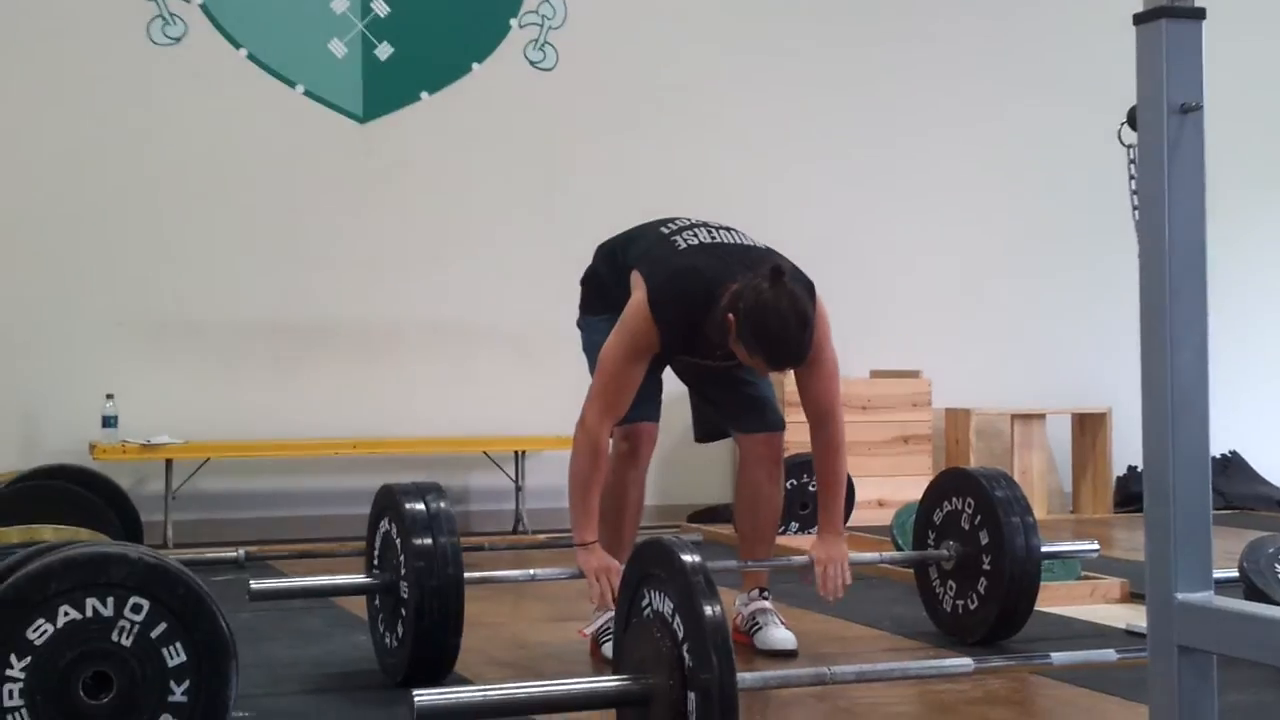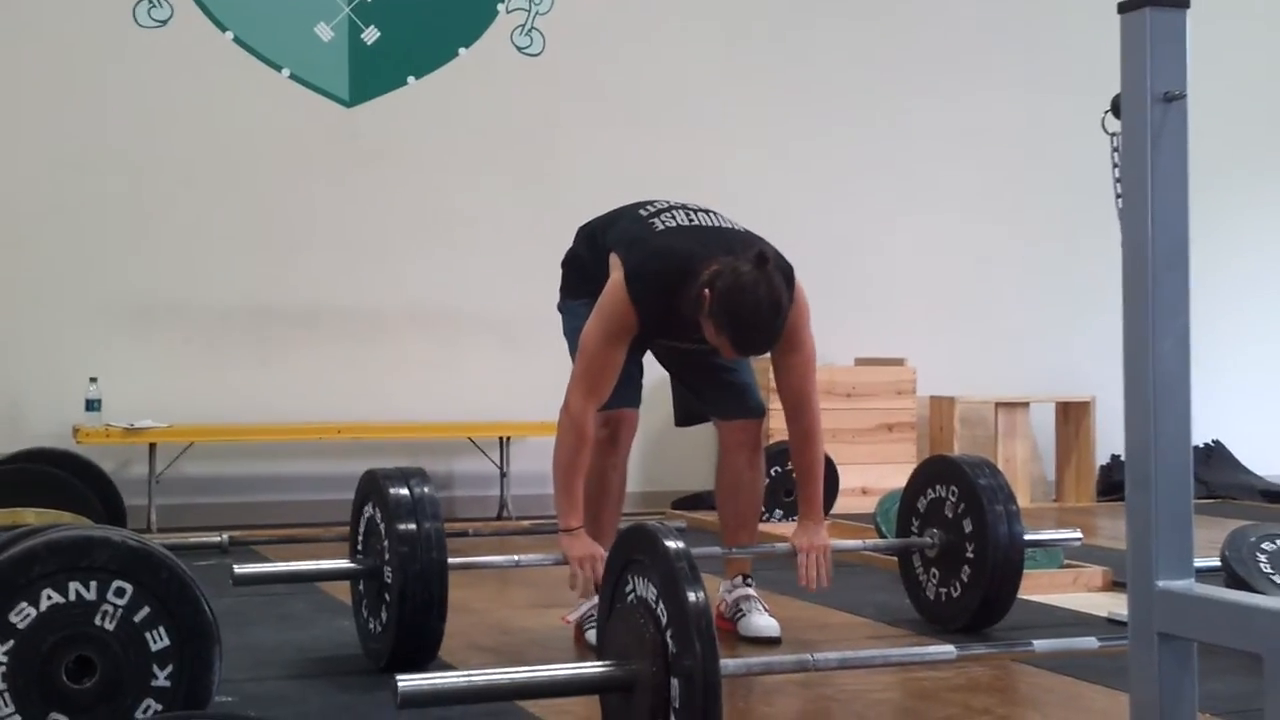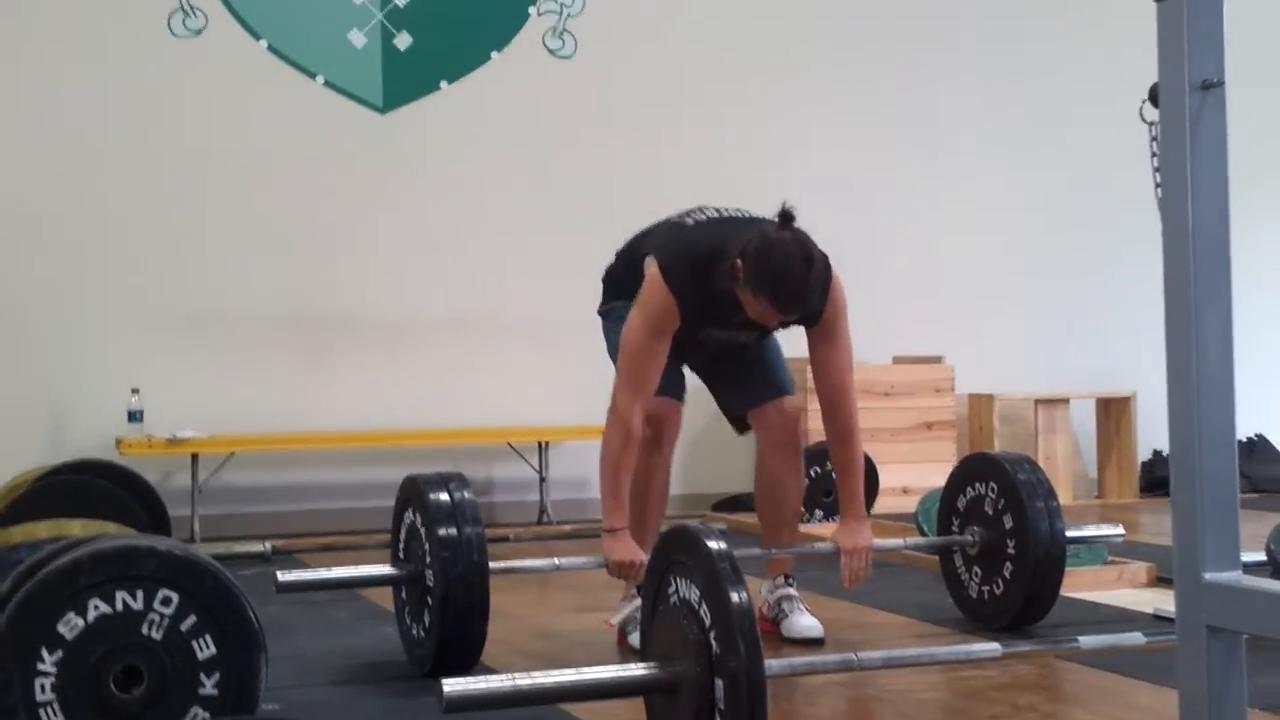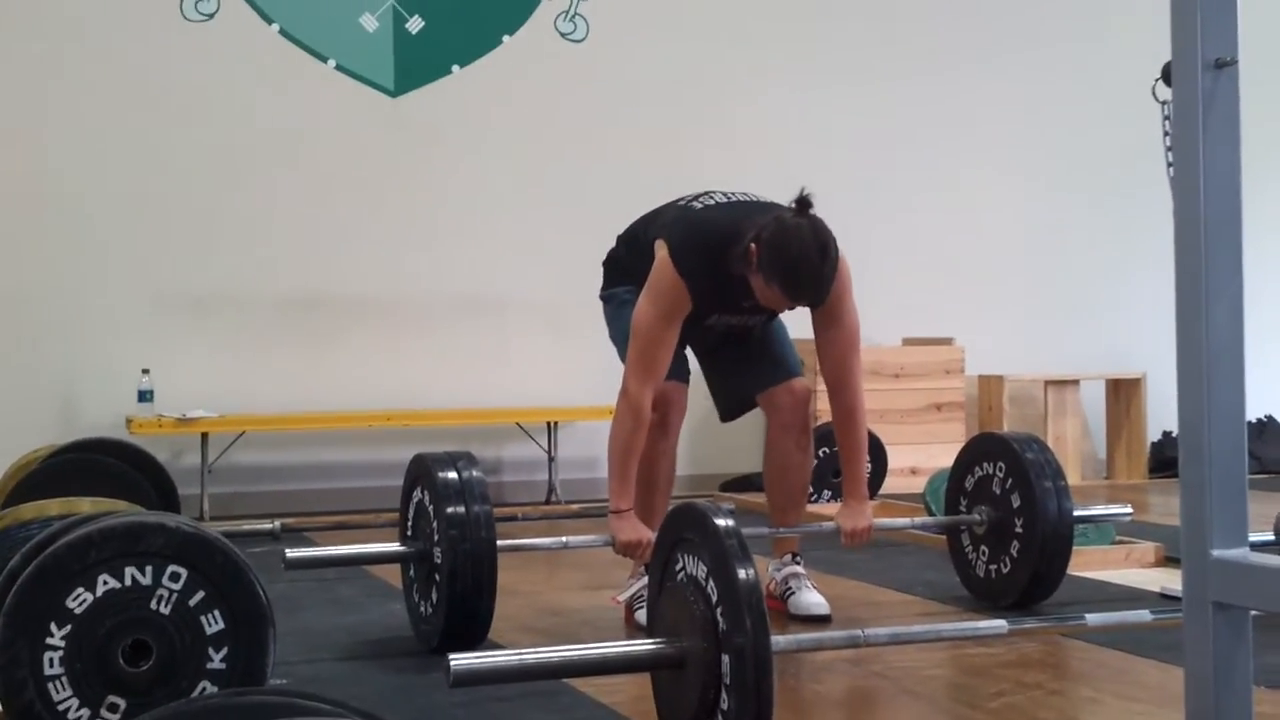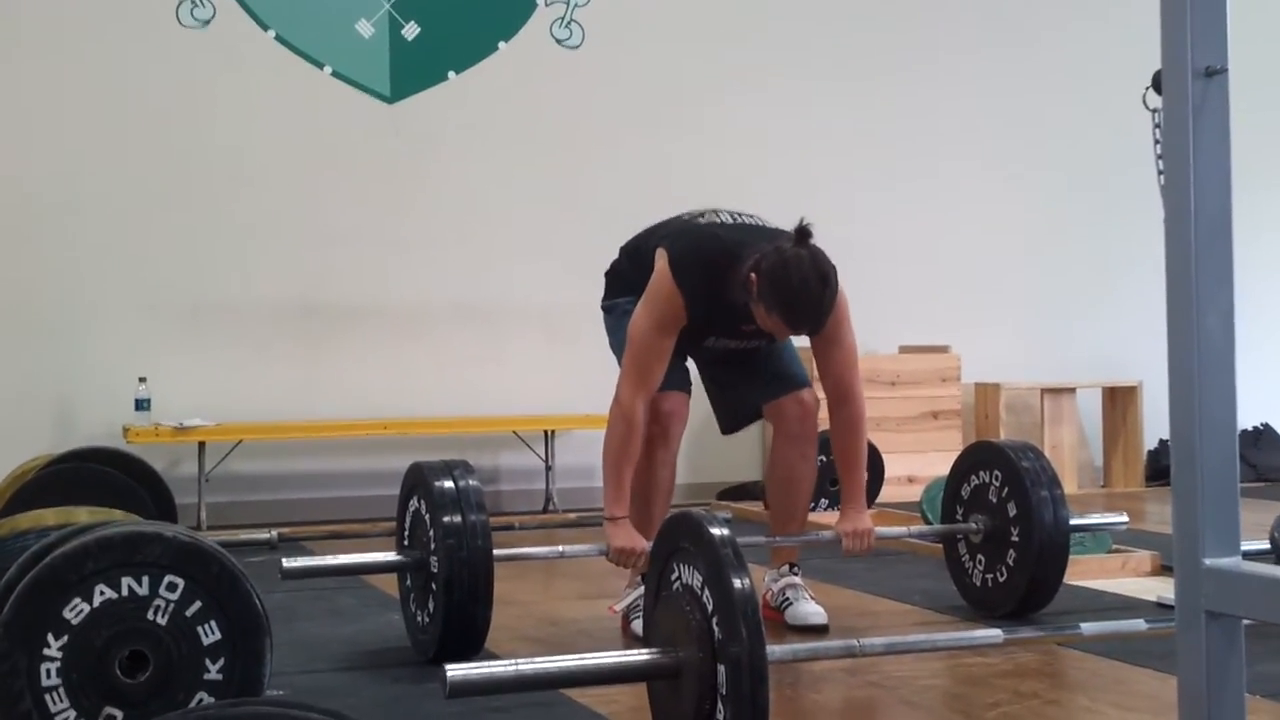
dt=1s
person 1, frame 1
left shoulder: (802, 309)
right shoulder: (654, 306)
left elbow: (827, 422)
right elbow: (594, 424)
left wrist: (831, 533)
right wrist: (587, 543)
left hip: (711, 317)
right hip: (615, 298)
left knee: (766, 440)
right knee: (636, 436)
left ankle: (754, 603)
right ankle: (613, 611)
person 1, frame 2
left shoulder: (781, 293)
right shoulder: (630, 285)
left elbow: (802, 410)
right elbow: (580, 408)
left wrist: (812, 521)
right wrist: (572, 529)
left hip: (690, 300)
right hip: (594, 282)
left knee: (745, 427)
right knee: (614, 423)
left ankle: (738, 590)
right ankle: (596, 599)
person 1, frame 3
left shoulder: (819, 284)
right shoulder: (672, 277)
left elbow: (839, 405)
right elbow: (626, 407)
left wrist: (855, 517)
right wrist: (615, 530)
left hip: (732, 330)
right hip: (634, 301)
left knee: (784, 419)
right knee: (658, 416)
left ankle: (779, 590)
right ankle: (640, 600)
person 1, frame 4
left shoulder: (825, 266)
right shoulder: (681, 259)
left elbow: (845, 386)
right elbow: (638, 391)
left wrist: (856, 497)
right wrist: (622, 511)
left hip: (735, 307)
right hip: (638, 285)
left knee: (793, 399)
right knee: (667, 402)
left ankle: (786, 569)
right ankle: (646, 578)
person 1, frame 5
left shoulder: (819, 288)
right shoulder: (680, 274)
left elbow: (846, 400)
right elbow: (630, 399)
left wrist: (855, 505)
right wrist: (617, 519)
left hip: (734, 322)
right hip: (639, 296)
left knee: (799, 408)
right knee: (665, 412)
left ankle: (783, 579)
right ankle: (643, 586)
